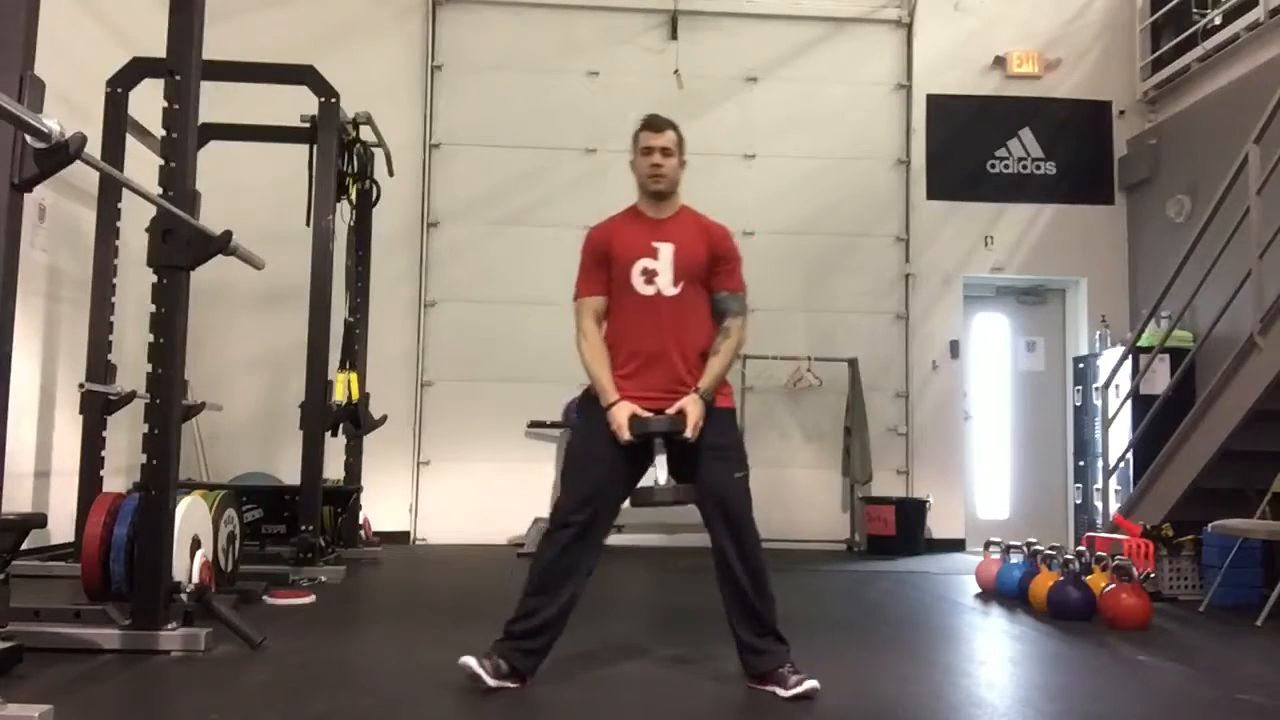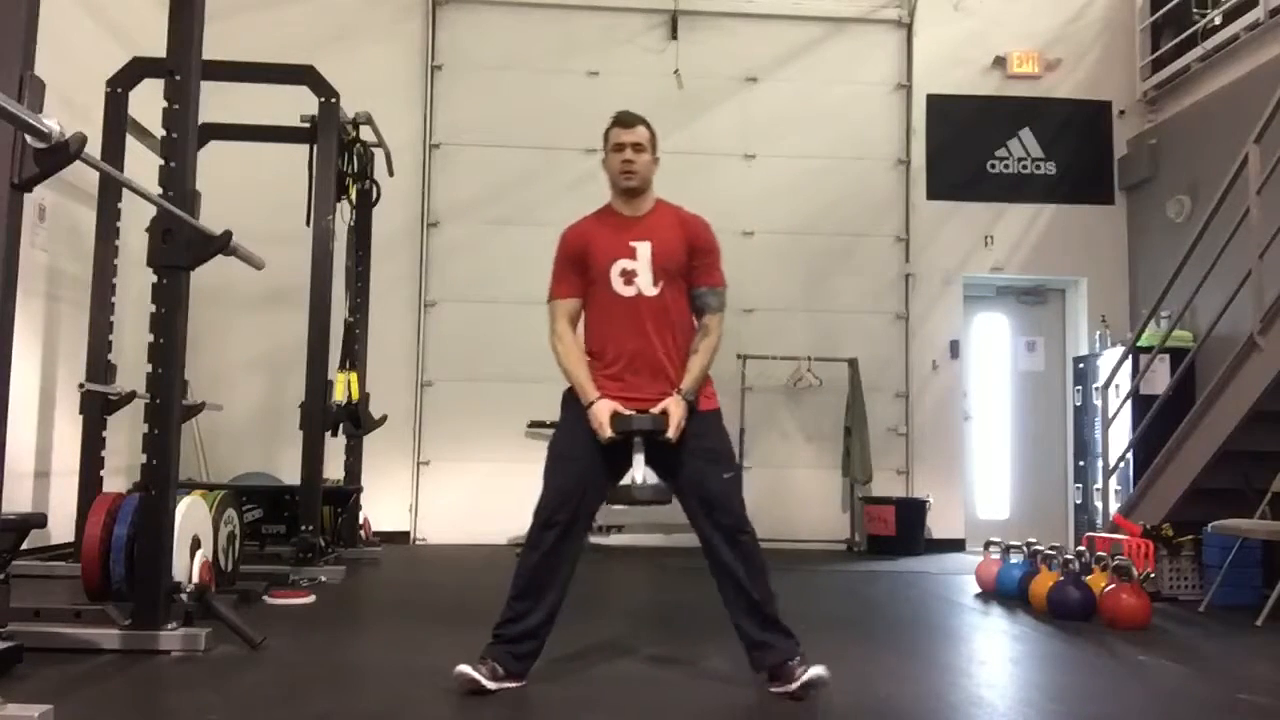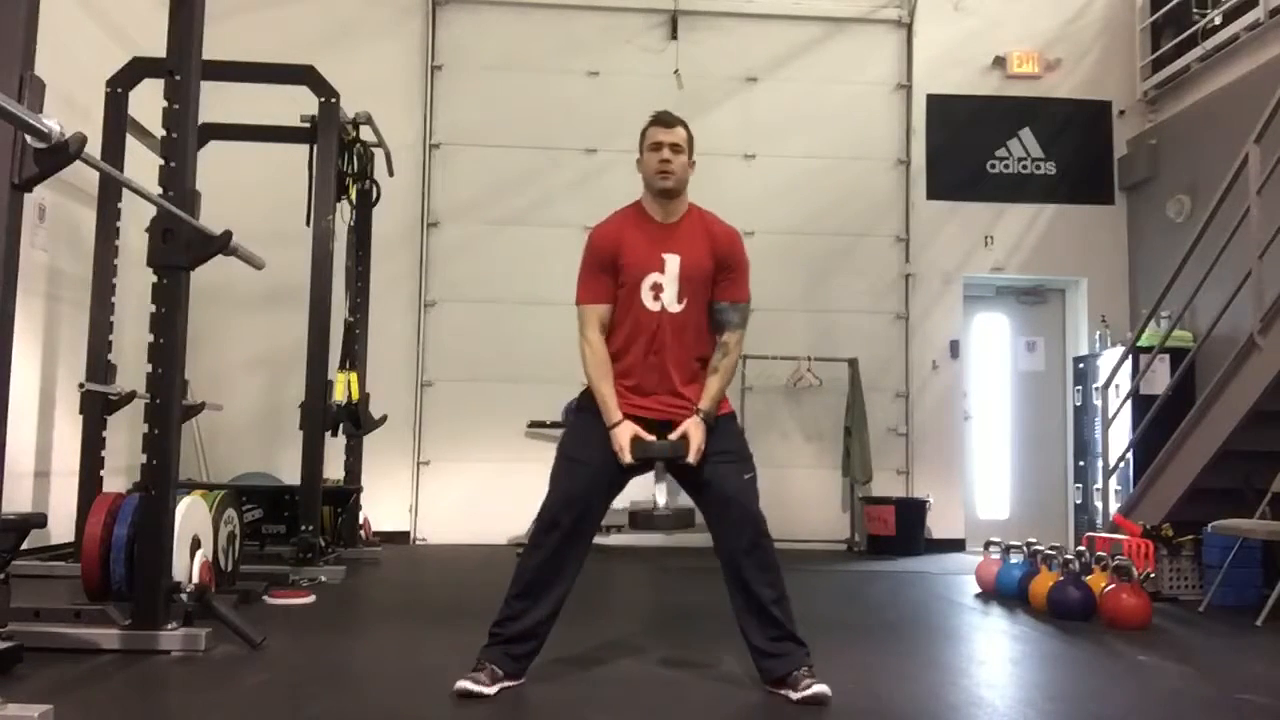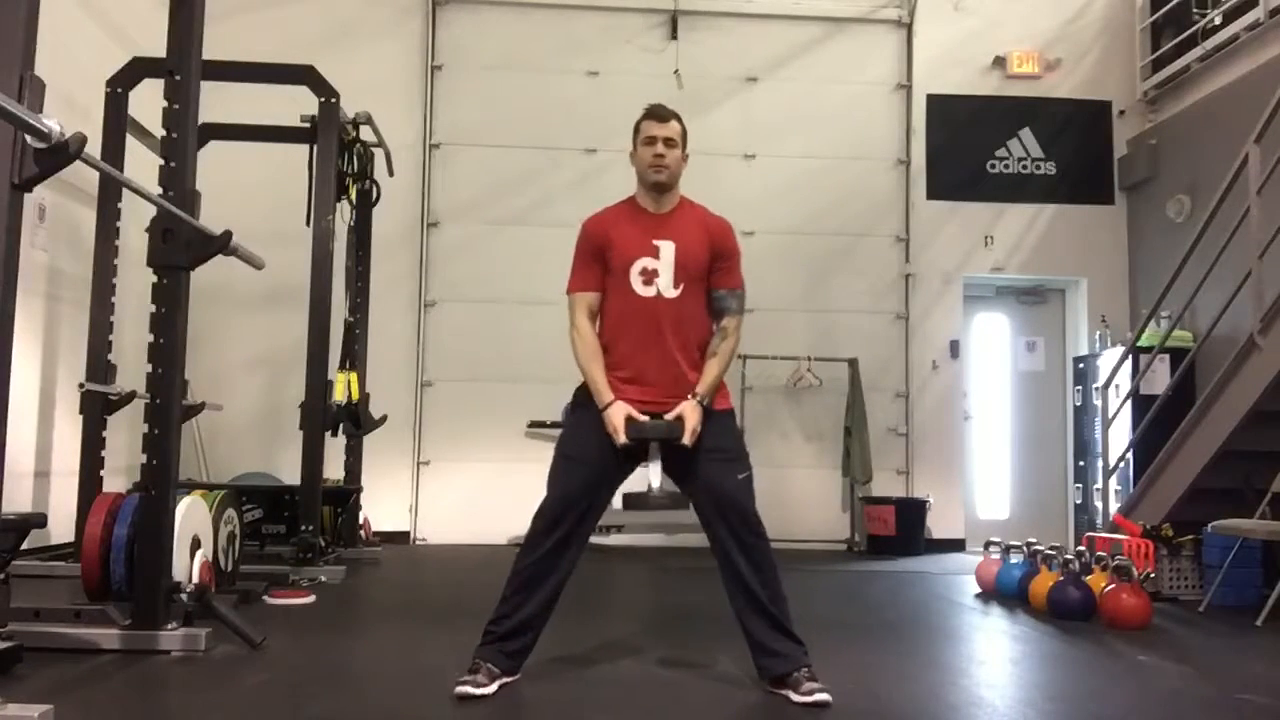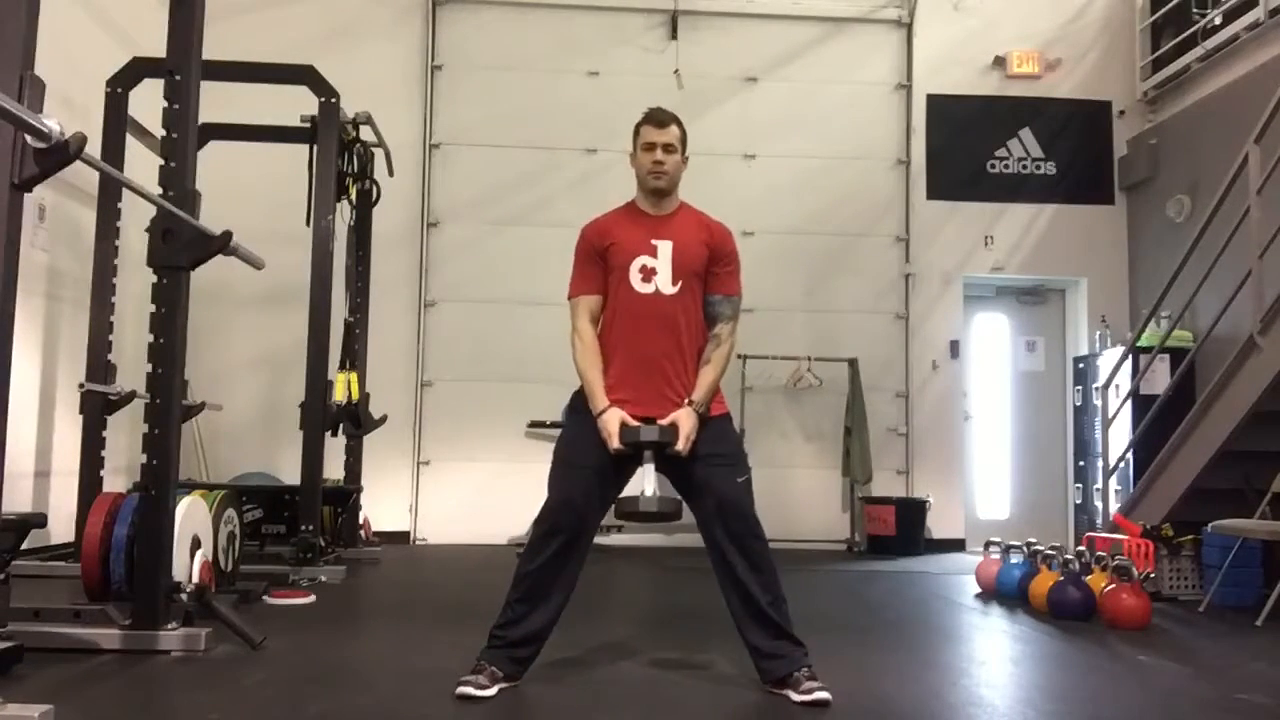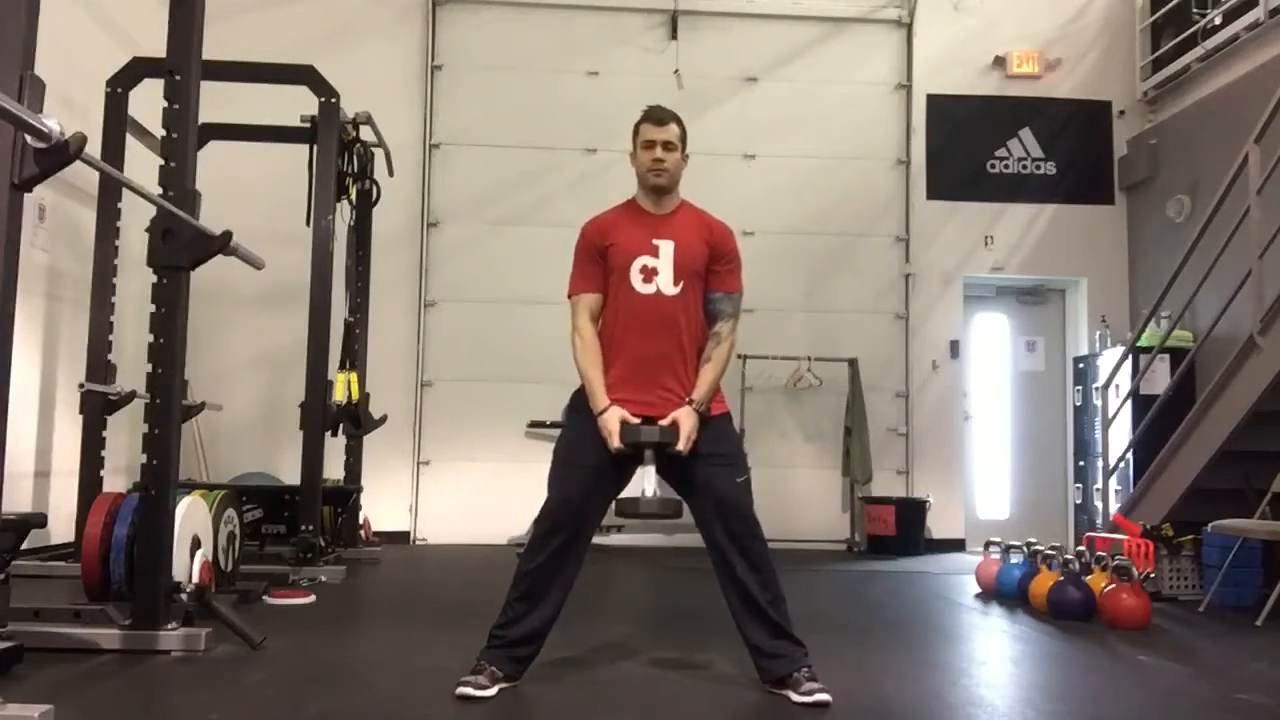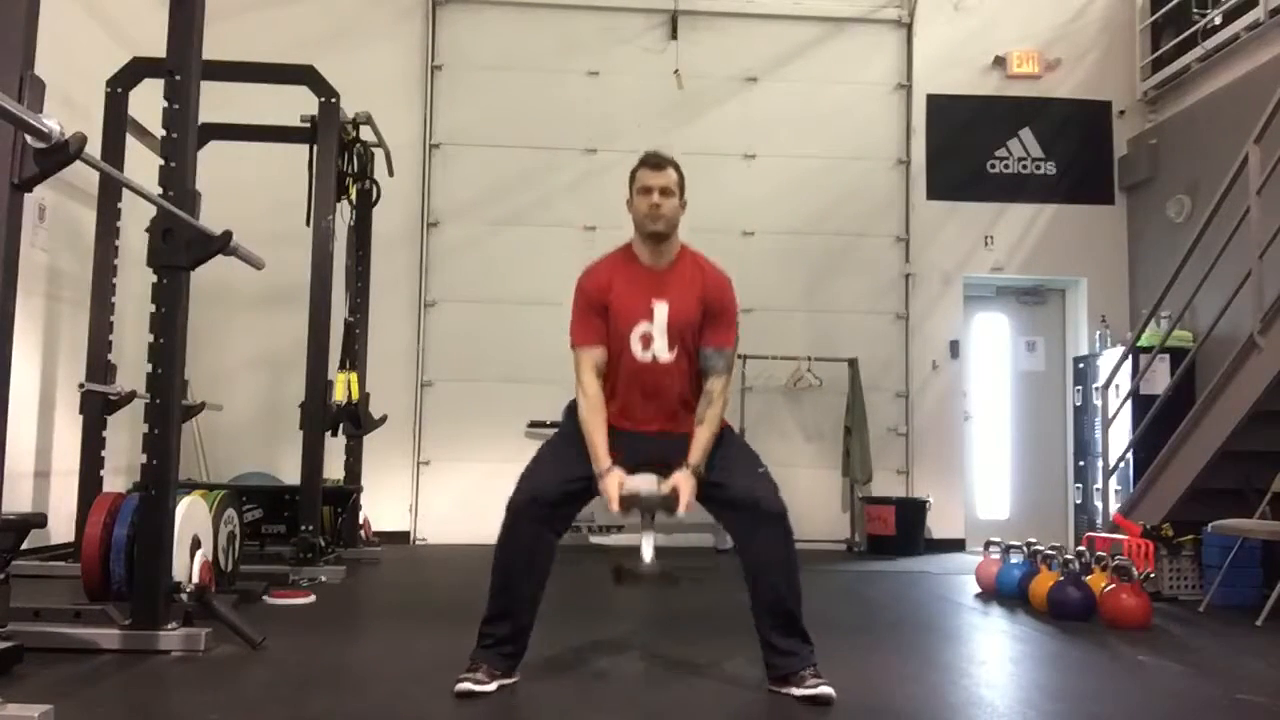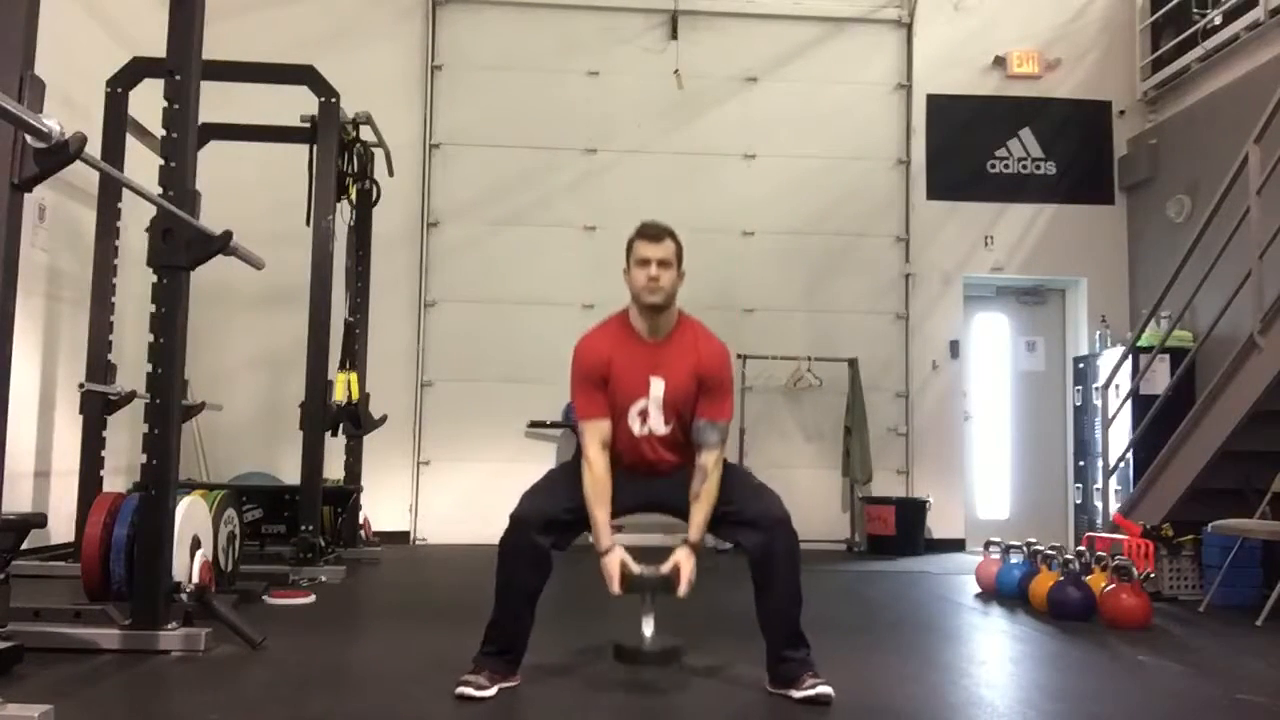
dt=0.3s
person 1, frame 1
left shoulder: (714, 238)
right shoulder: (604, 237)
left elbow: (733, 326)
right elbow: (588, 325)
left wrist: (700, 395)
right wrist: (611, 400)
left hip: (700, 404)
right hip: (617, 403)
left knee: (735, 527)
right knee: (573, 523)
left ankle: (767, 660)
right ankle: (515, 657)
person 1, frame 2
left shoulder: (692, 231)
right shoulder: (578, 238)
left elbow: (710, 322)
right elbow: (562, 328)
left wrist: (683, 396)
right wrist: (592, 400)
left hip: (684, 403)
right hip: (598, 404)
left knee: (727, 525)
right knee: (555, 524)
left ankle: (780, 659)
right ankle: (507, 658)
person 1, frame 3
left shoulder: (722, 240)
right shoulder: (608, 236)
left elbow: (731, 335)
right elbow: (592, 334)
left wrist: (702, 416)
right wrist: (615, 420)
left hip: (700, 413)
right hip: (615, 410)
left knee: (745, 530)
right knee: (559, 525)
left ankle: (786, 664)
right ankle: (503, 659)
person 1, frame 4
left shoulder: (715, 231)
right shoulder: (600, 228)
left elbow: (729, 324)
right elbow: (582, 322)
left wrist: (700, 400)
right wrist: (607, 402)
left hip: (698, 407)
right hip: (610, 404)
left knee: (740, 529)
right knee: (557, 524)
left ankle: (786, 666)
right ankle: (497, 656)
person 1, frame 5
left shoulder: (713, 237)
right shoulder: (600, 233)
left elbow: (723, 331)
right elbow: (584, 325)
left wrist: (695, 408)
right wrist: (601, 408)
left hip: (696, 413)
right hip: (608, 411)
left knee: (739, 532)
right knee: (559, 530)
left ankle: (786, 666)
right ankle: (502, 659)
person 1, frame 6
left shoulder: (714, 235)
right shoulder: (600, 232)
left elbow: (724, 329)
right elbow: (584, 325)
left wrist: (696, 407)
right wrist: (603, 407)
left hip: (696, 410)
right hip: (609, 407)
left knee: (736, 530)
right knee: (561, 525)
left ankle: (786, 666)
right ankle: (501, 659)
person 1, frame 7
left shoulder: (712, 283)
right shoulder: (598, 279)
left elbow: (716, 383)
right elbow: (589, 379)
left wrist: (693, 468)
right wrist: (604, 468)
left hip: (689, 431)
right hip: (610, 429)
left knee: (763, 511)
right knee: (531, 507)
left ankle: (791, 664)
right ankle: (496, 657)
person 1, frame 8
left shoulder: (710, 353)
right shoulder: (594, 350)
left elbow: (709, 455)
right elbow: (595, 451)
left wrist: (691, 544)
right wrist: (605, 545)
left hip: (683, 469)
right hip: (618, 468)
left knee: (771, 522)
right knee: (529, 521)
left ankle: (790, 668)
right ankle: (497, 663)
